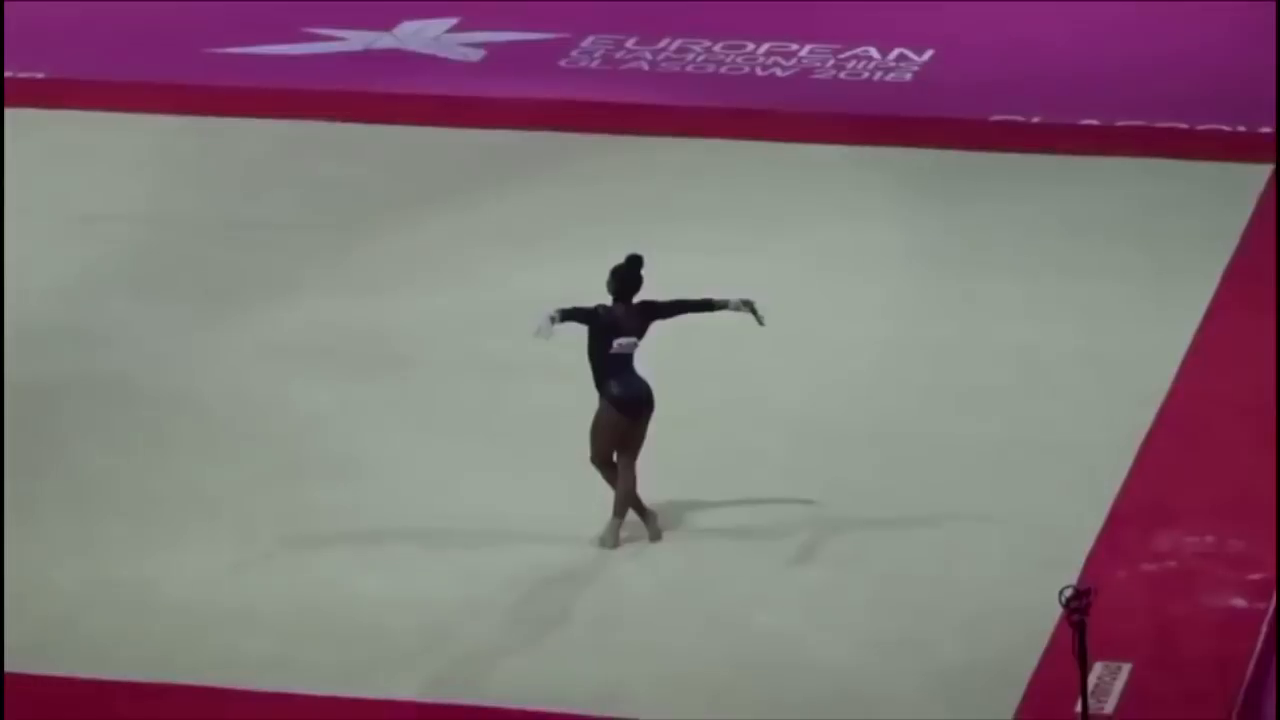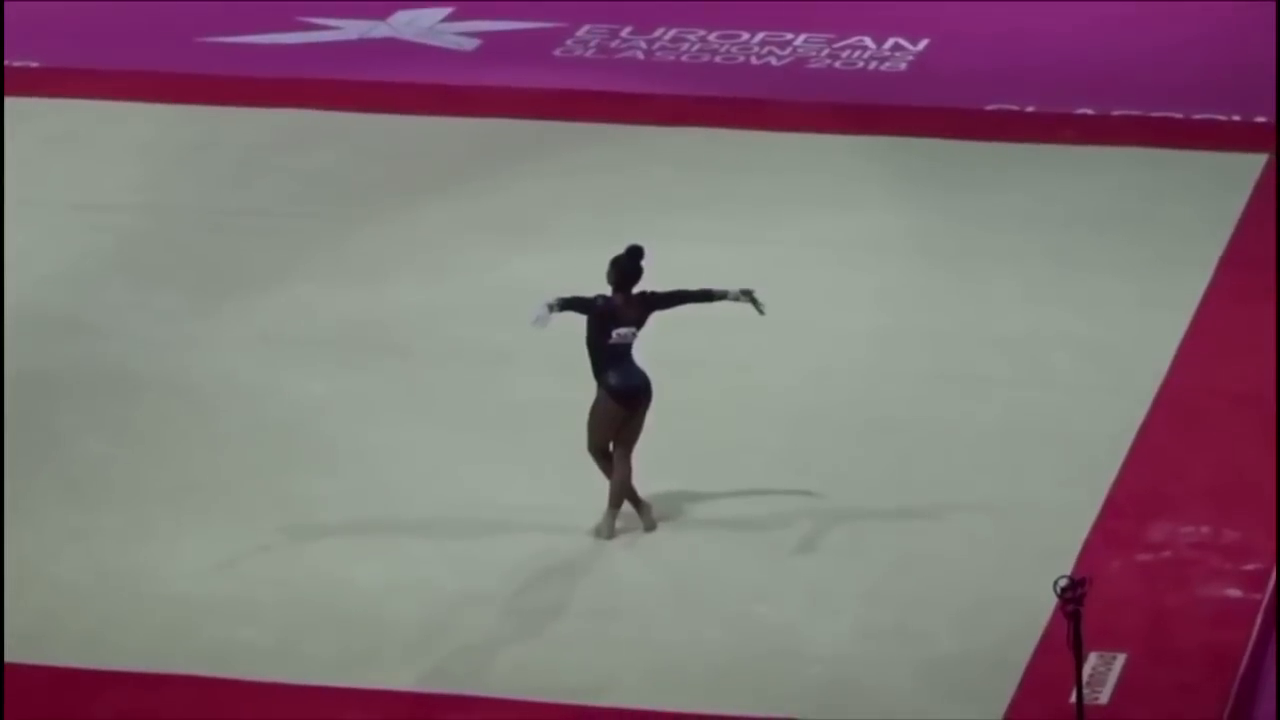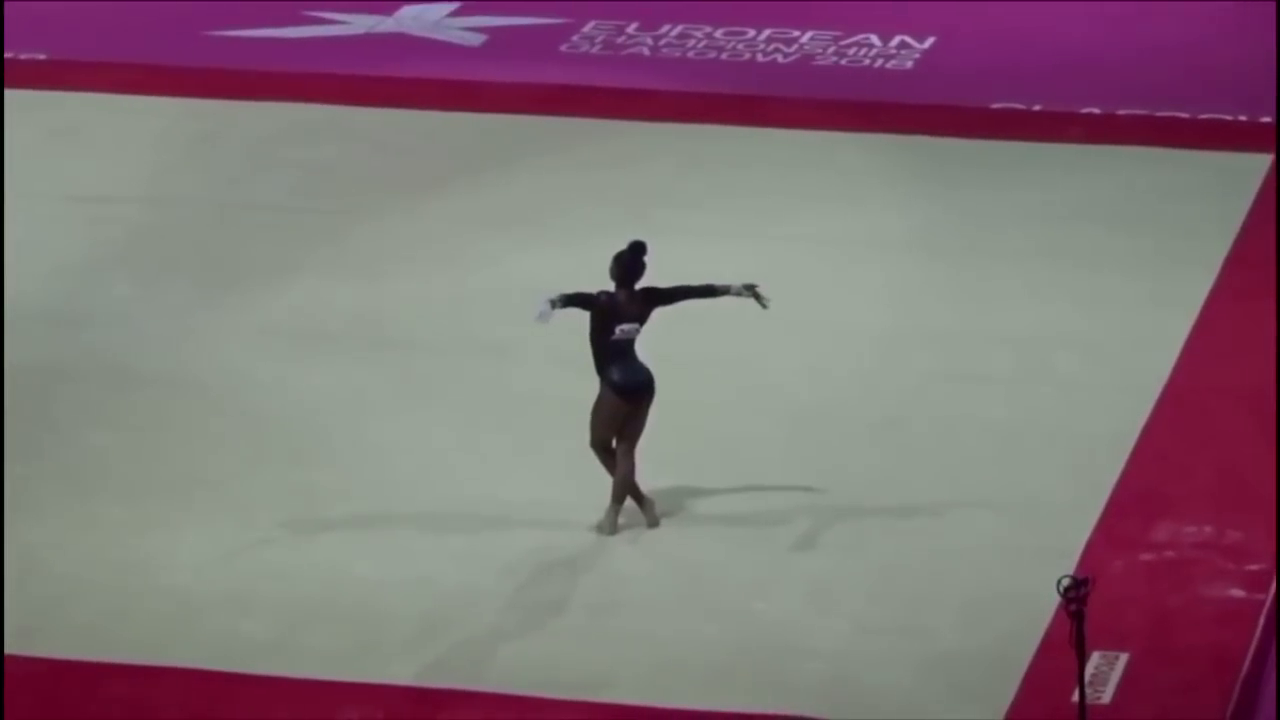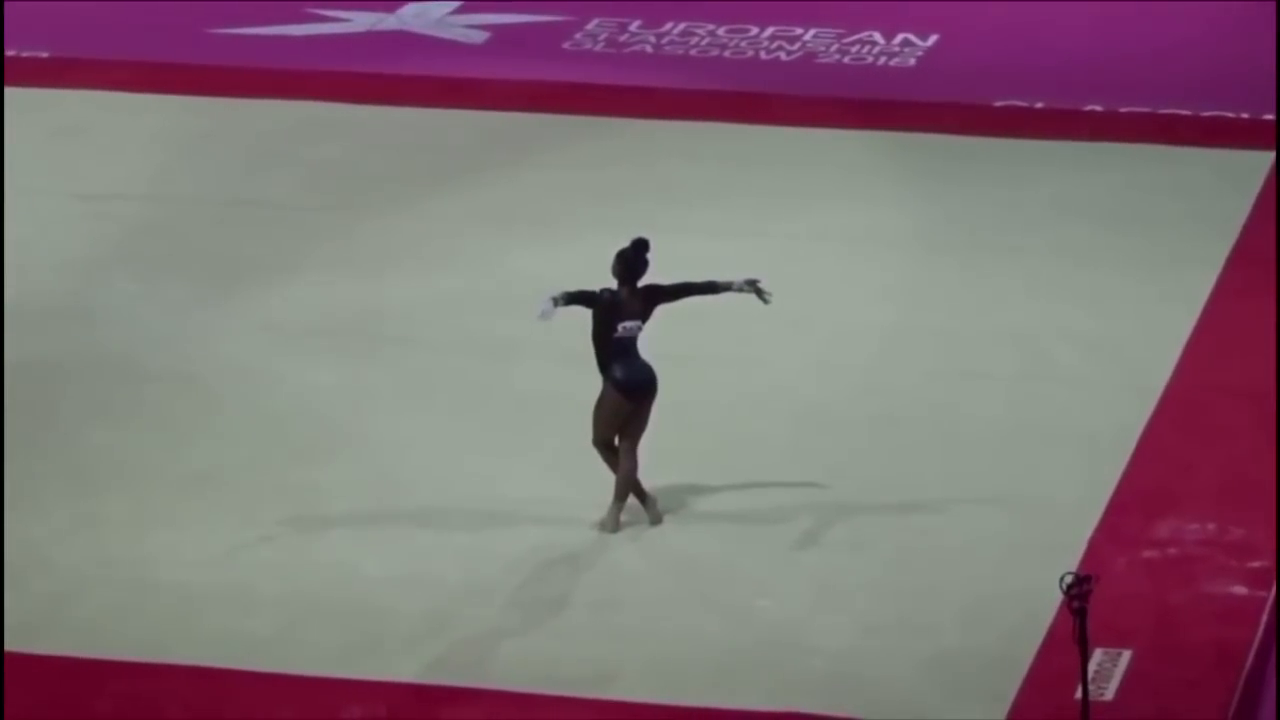
dt=0.7s
person 1, frame 1
left shoulder: (602, 316)
right shoulder: (645, 312)
left elbow: (574, 313)
right elbow: (689, 305)
left wrist: (554, 317)
right wrist: (732, 304)
left hip: (617, 399)
right hip: (641, 396)
left knee: (601, 459)
right knee: (626, 462)
left ankle: (643, 513)
right ankle: (615, 526)
person 1, frame 2
left shoulder: (601, 306)
right shoulder: (644, 303)
left elbow: (574, 302)
right elbow: (688, 295)
left wrist: (551, 305)
right wrist: (732, 294)
left hip: (615, 389)
right hip: (639, 387)
left knee: (598, 449)
right knee: (622, 454)
left ankle: (638, 504)
right ankle: (611, 517)
person 1, frame 3
left shoulder: (604, 303)
right shoulder: (647, 298)
left elbow: (576, 298)
right elbow: (692, 290)
left wrist: (553, 302)
right wrist: (736, 289)
left hip: (618, 385)
right hip: (643, 382)
left knee: (600, 444)
right knee: (625, 449)
left ankle: (640, 500)
right ankle: (613, 513)
person 1, frame 4
left shoulder: (606, 300)
right shoulder: (649, 296)
left elbow: (579, 296)
right elbow: (694, 287)
left wrist: (556, 300)
right wrist: (738, 285)
left hip: (621, 381)
right hip: (645, 378)
left knee: (603, 442)
right knee: (627, 447)
left ankle: (643, 498)
right ankle: (615, 511)
